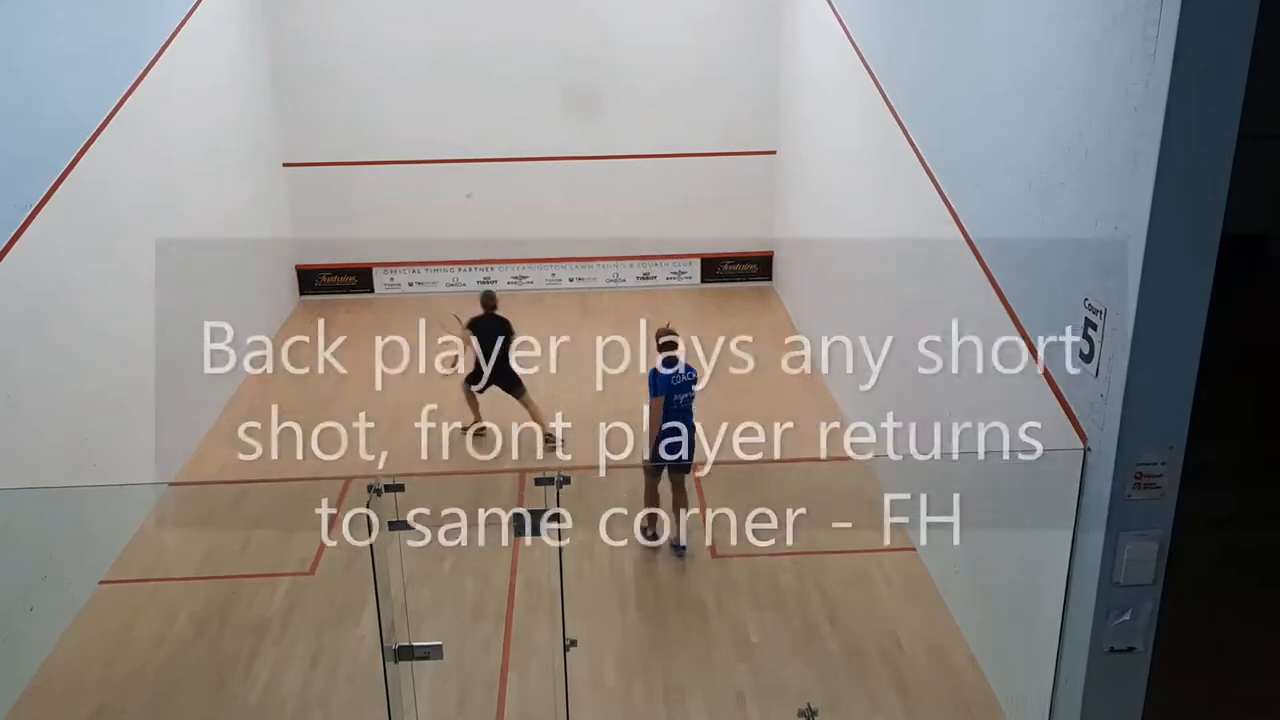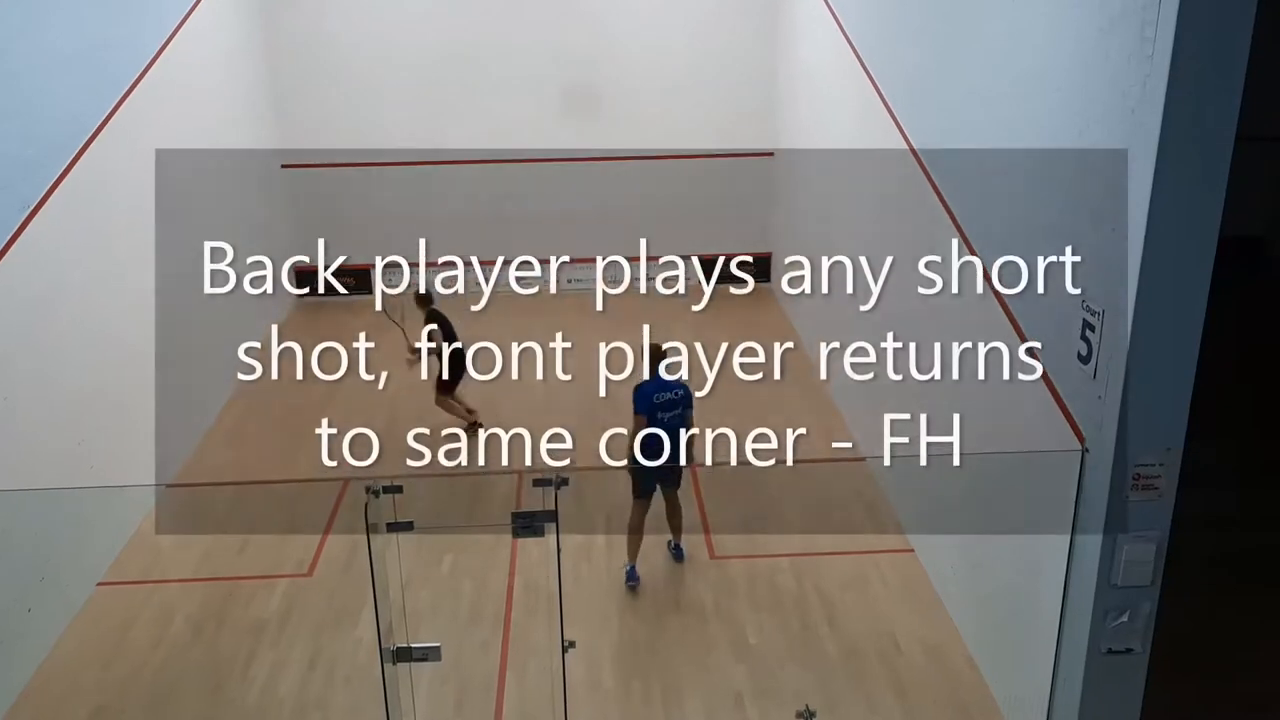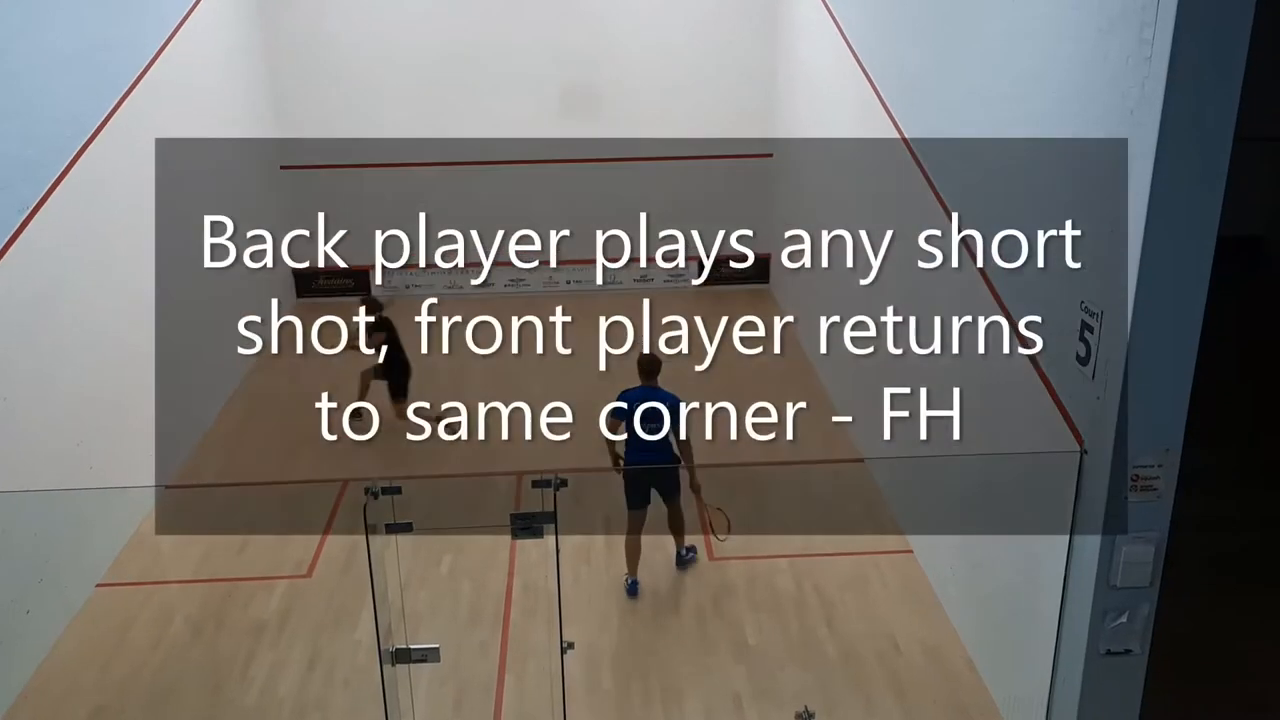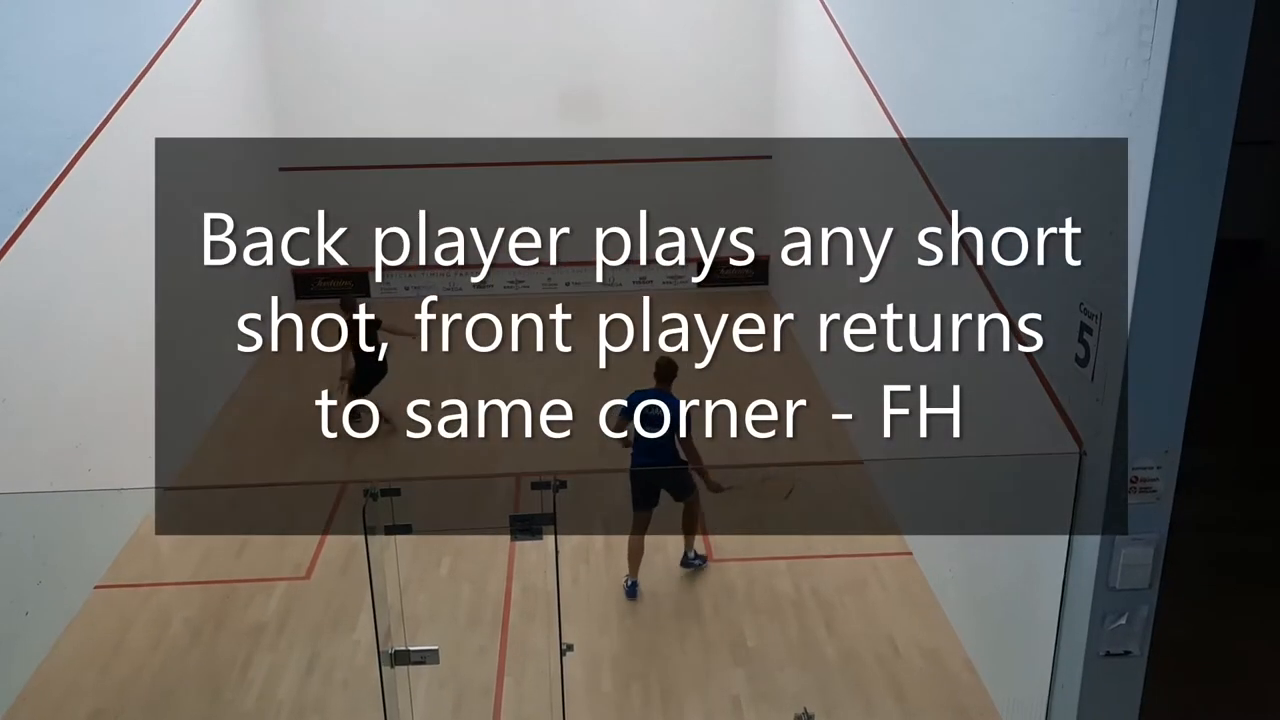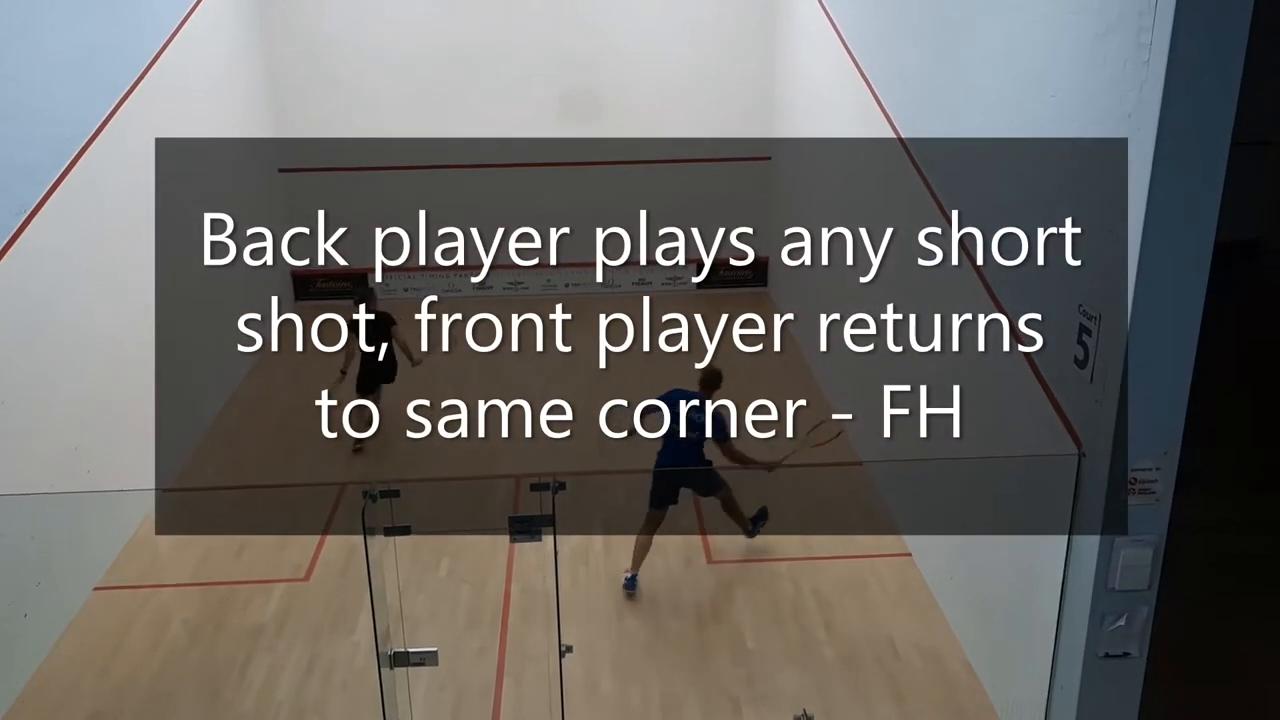
dt=0.3s
person 1, frame 1
left shoulder: (658, 373)
right shoulder: (691, 372)
left elbow: (656, 412)
left wrist: (649, 447)
left hip: (662, 437)
right hip: (685, 436)
left knee: (651, 482)
right knee: (679, 486)
left ankle: (651, 532)
right ankle: (679, 540)
person 1, frame 2
left shoulder: (643, 389)
right shoulder: (683, 388)
left elbow: (639, 429)
right elbow: (689, 423)
left wrist: (632, 457)
right wrist: (687, 451)
left hip: (648, 455)
right hip: (674, 453)
left knee: (639, 510)
right knee: (672, 498)
left ankle: (632, 568)
right ankle: (677, 546)
person 1, frame 3
left shoulder: (626, 398)
right shoulder: (672, 401)
left elbow: (610, 431)
right elbow: (682, 441)
left wrist: (613, 455)
right wrist: (693, 475)
left hip: (634, 467)
right hip: (664, 465)
left knee: (634, 524)
right knee: (674, 506)
left ankle: (632, 580)
right ankle: (681, 553)
person 1, frame 4
left shoulder: (637, 398)
right shoulder: (679, 408)
left elbow: (617, 427)
right elbow: (688, 449)
left wrist: (626, 440)
right wrist: (707, 479)
left hip: (641, 468)
right hip: (670, 468)
left knee: (639, 525)
right knee: (692, 500)
left ankle: (632, 582)
right ankle: (689, 555)
person 1, frame 5
left shoulder: (676, 396)
right shoulder: (714, 417)
left elbow: (646, 411)
right elbow: (731, 455)
right wrist: (761, 465)
left hip: (664, 466)
right hip: (694, 468)
left knee: (651, 523)
right knee: (725, 494)
left ankle: (631, 577)
right ankle: (748, 527)
